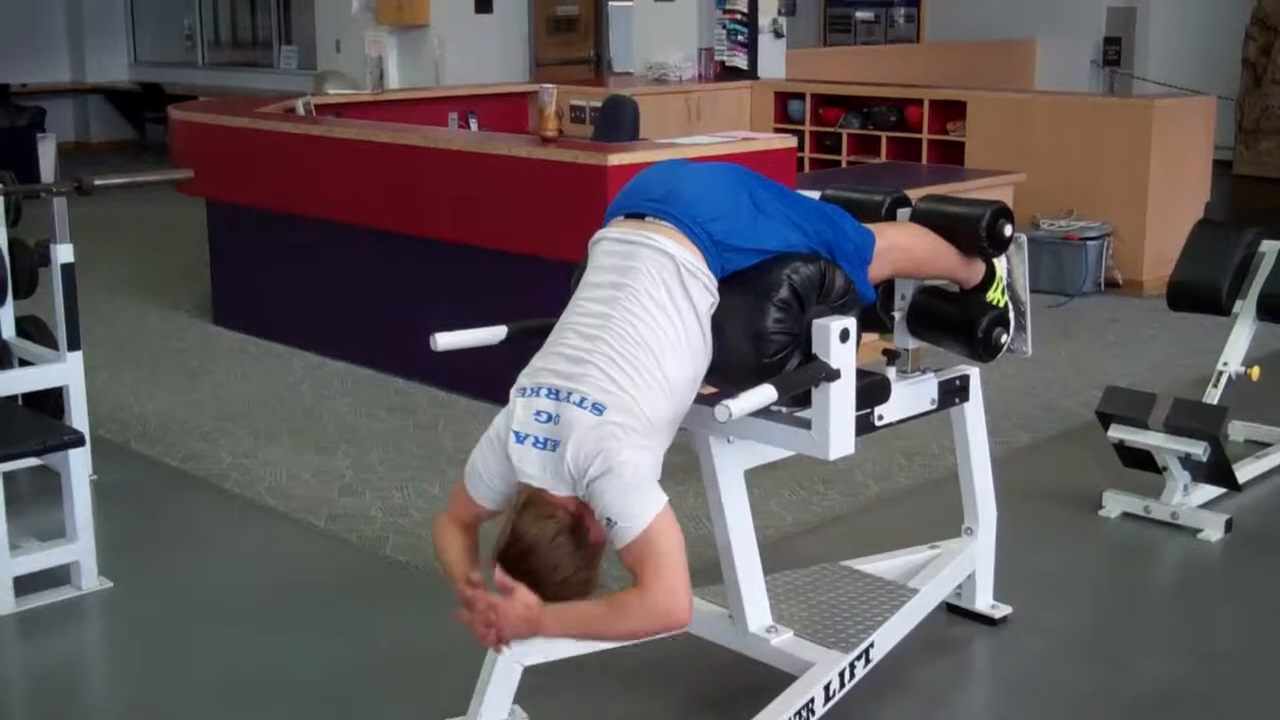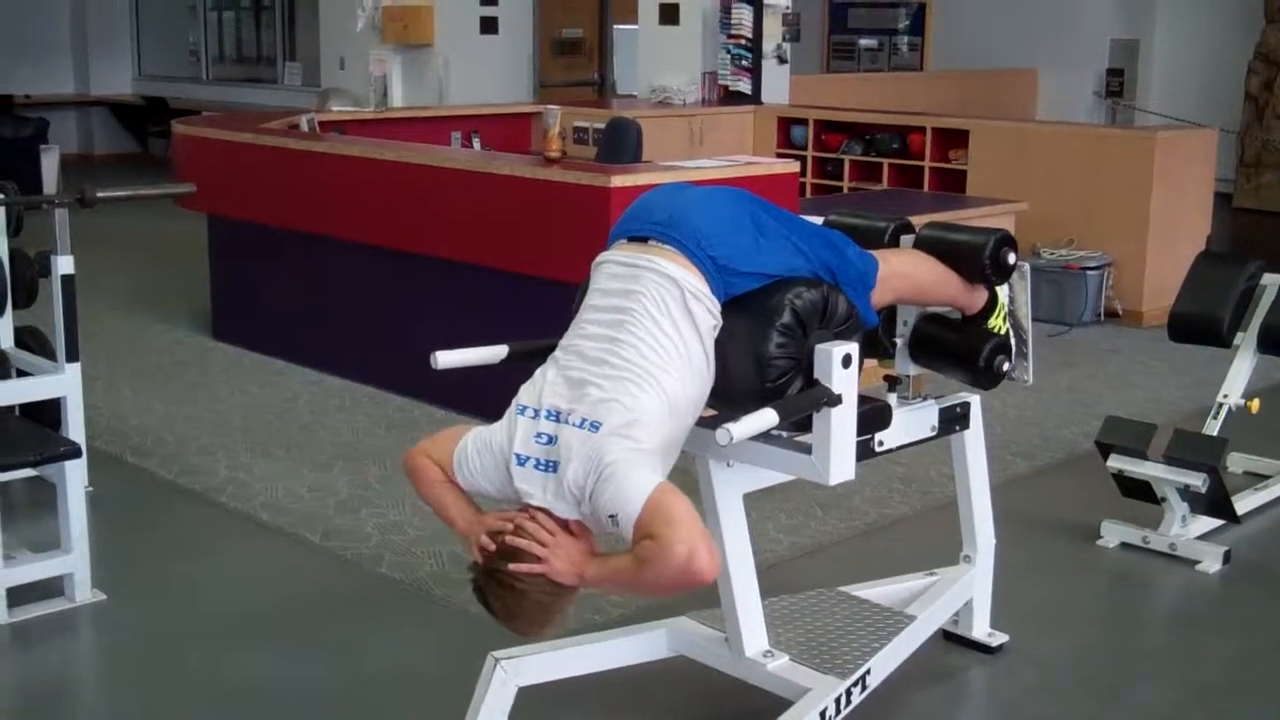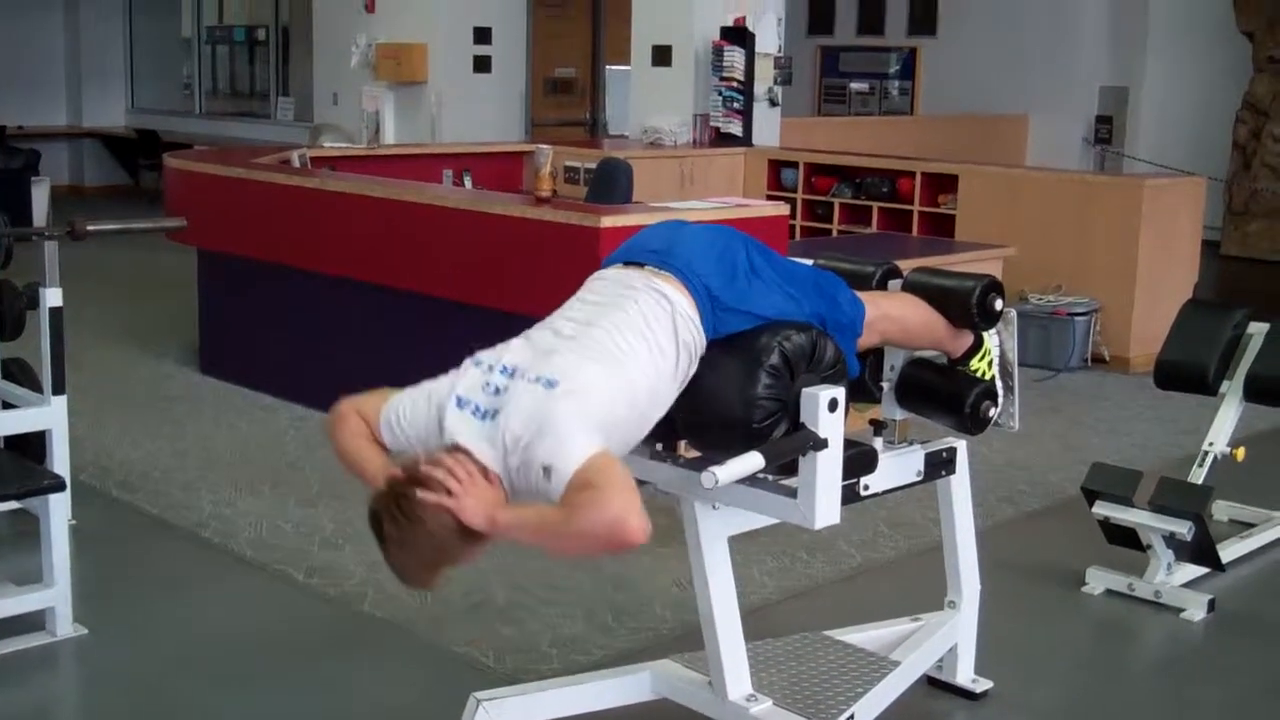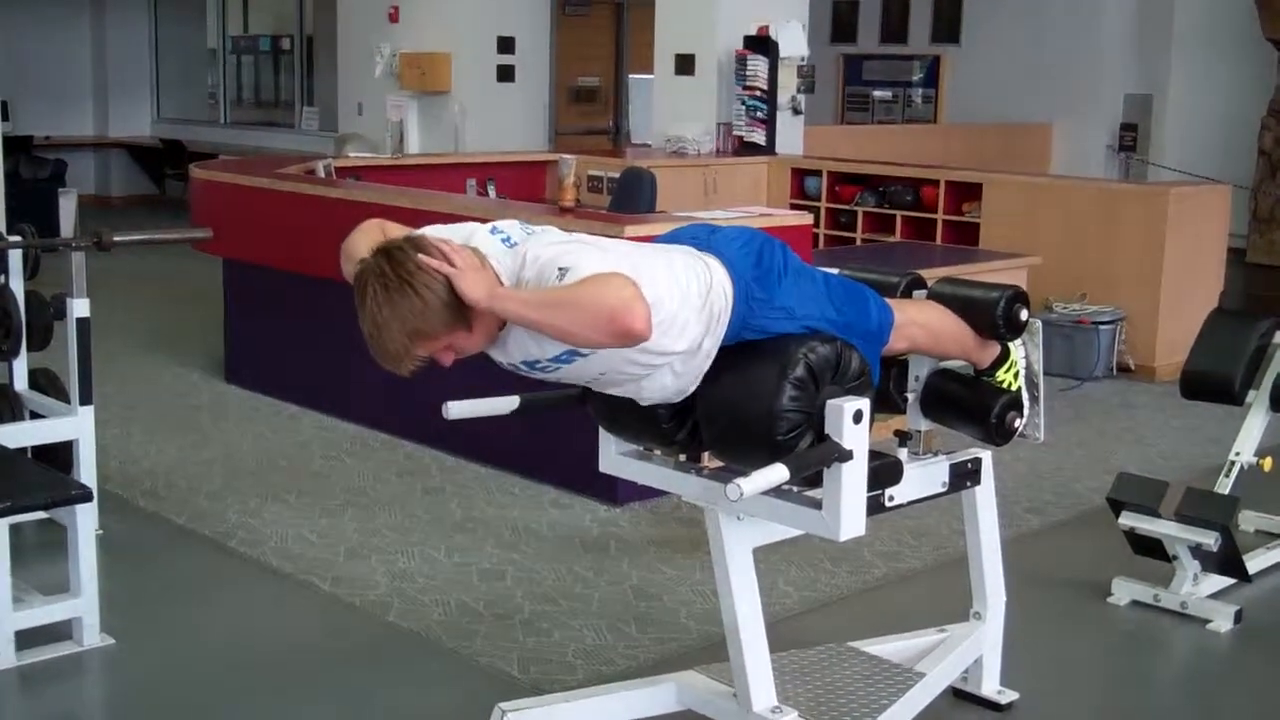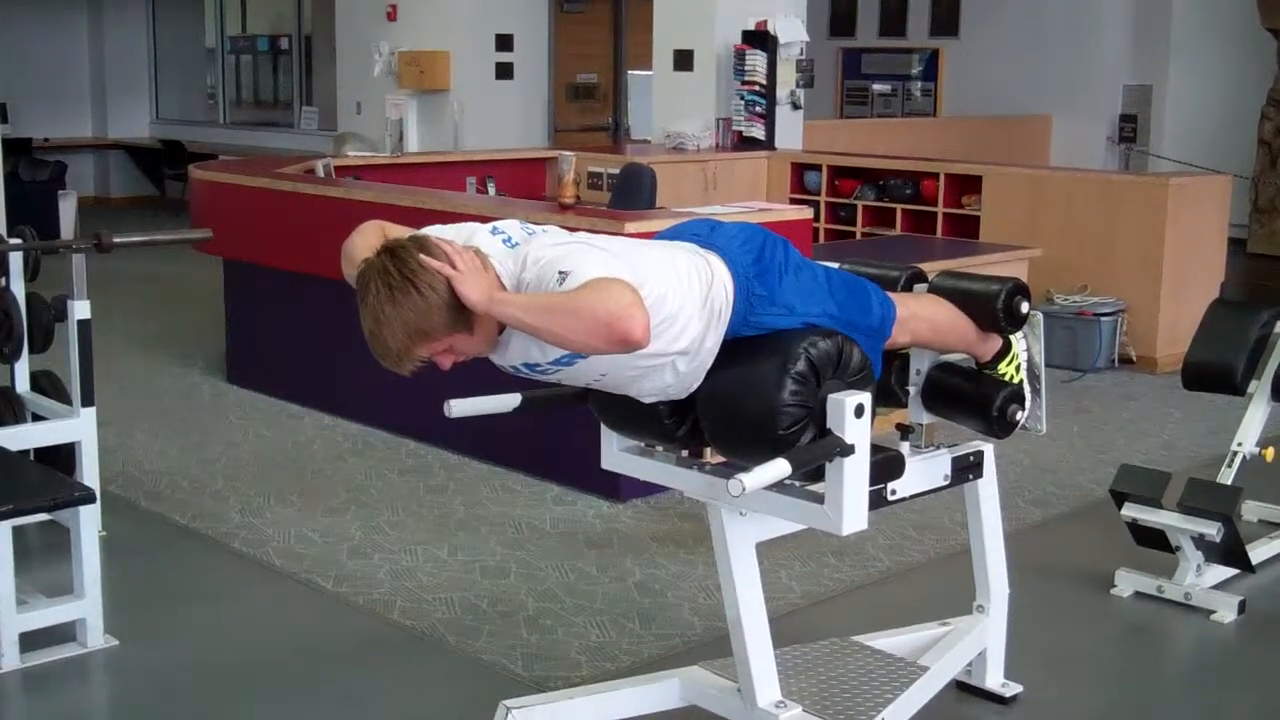
dt=1s
person 1, frame 1
left shoulder: (608, 461)
right shoulder: (514, 435)
left elbow: (668, 607)
right elbow: (451, 523)
left wrist: (539, 621)
right wrist: (474, 593)
left hip: (704, 218)
left knee: (866, 260)
left ankle: (979, 279)
person 1, frame 2
left shoulder: (605, 471)
right shoulder: (510, 449)
left elbow: (692, 561)
right elbow: (420, 457)
left wrist: (588, 570)
right wrist: (473, 529)
left hip: (706, 245)
right hip: (643, 229)
left knee: (871, 285)
left ankle: (981, 302)
person 1, frame 3
left shoulder: (542, 437)
right shoulder: (445, 409)
left elbow: (626, 524)
right elbow: (345, 416)
left wrist: (501, 516)
right wrist: (391, 485)
left hip: (705, 293)
right hip: (639, 265)
left knee: (854, 325)
left ankle: (966, 346)
person 1, frame 4
left shoulder: (547, 268)
right shoulder: (451, 253)
left elbow: (628, 318)
right elbow: (365, 237)
left wrist: (495, 298)
right wrist: (382, 290)
left hip: (740, 285)
right hip: (682, 260)
left knee: (887, 331)
left ankle: (995, 357)
person 1, frame 5
left shoulder: (549, 270)
right shoulder: (450, 253)
left elbow: (625, 324)
right elbow: (367, 237)
left wrist: (494, 300)
right wrist: (380, 286)
left hip: (742, 280)
right hip: (683, 256)
left knee: (889, 324)
left ankle: (997, 349)
